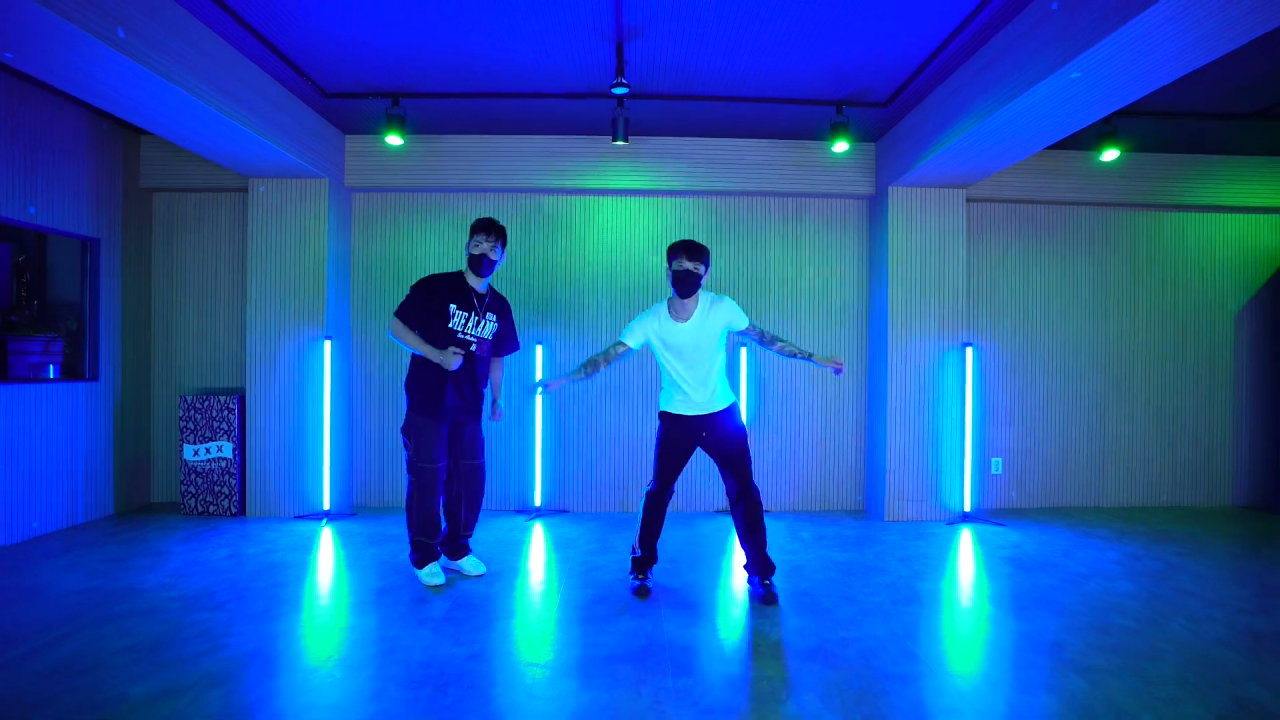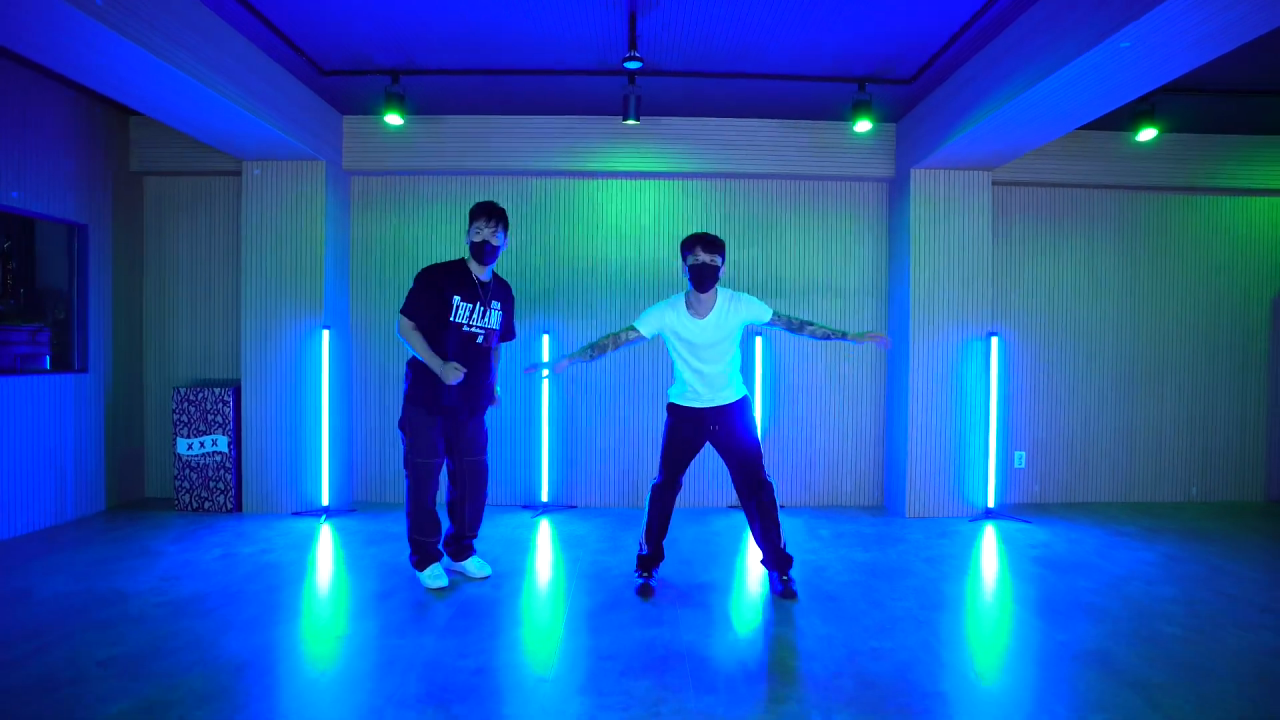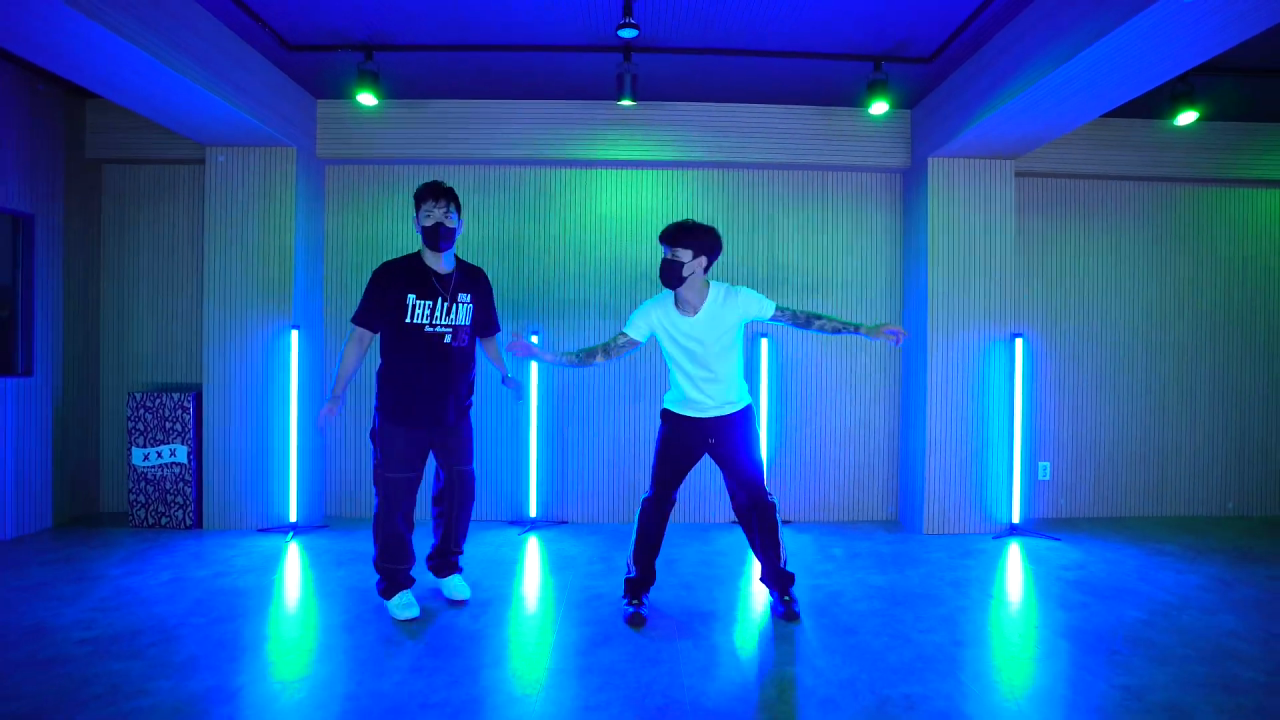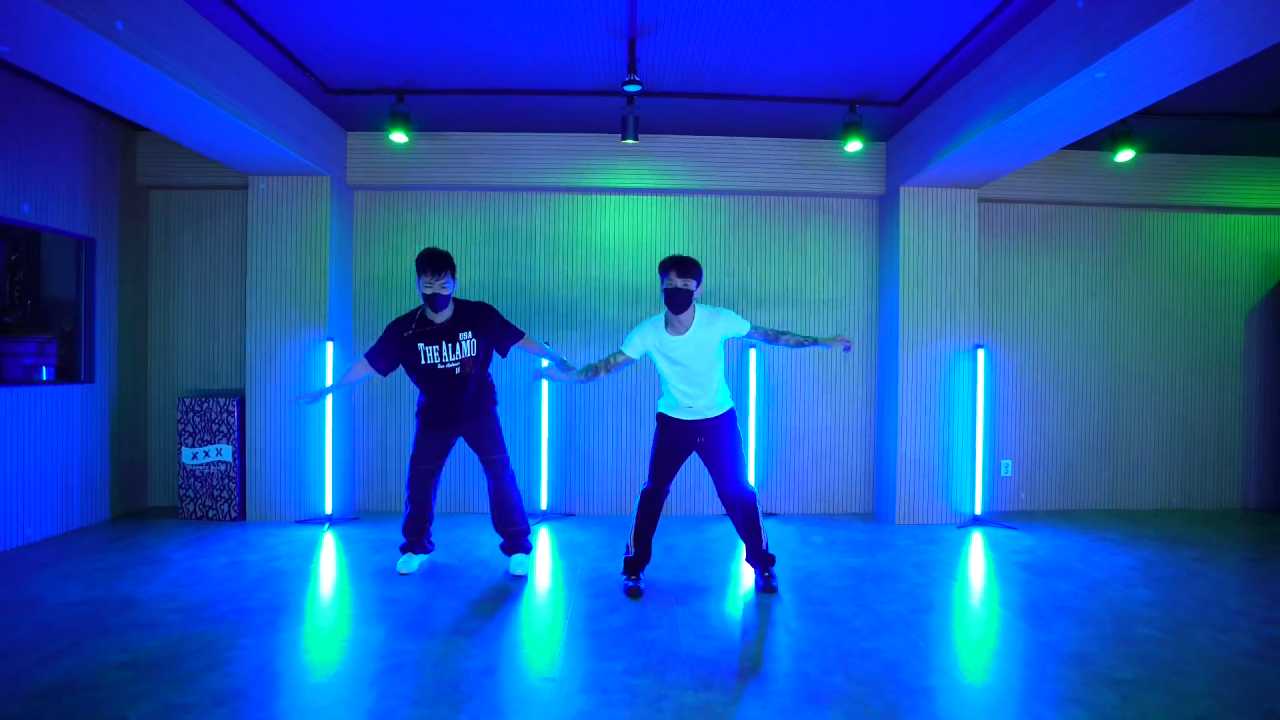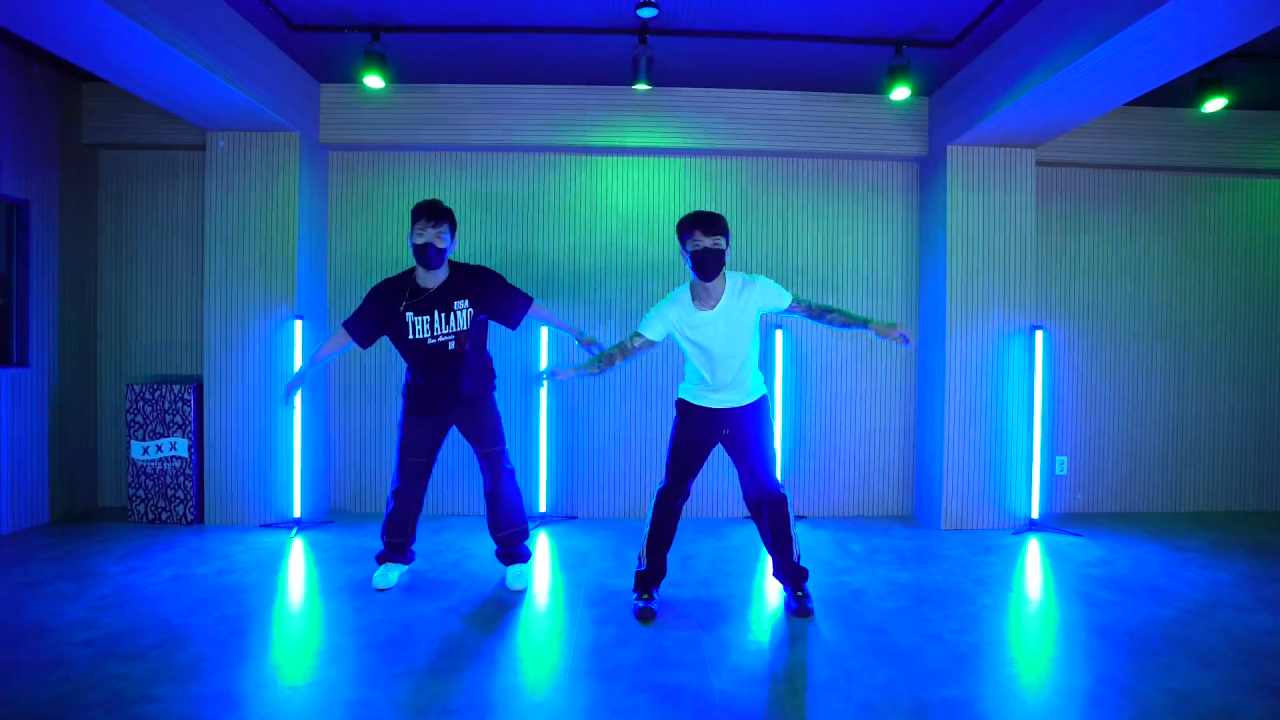
dt=1s
person 1, frame 1
left shoulder: (500, 307)
right shoulder: (434, 287)
right elbow: (398, 327)
left wrist: (496, 401)
right wrist: (437, 356)
left hip: (466, 407)
right hip: (427, 403)
left knee: (470, 479)
right knee: (427, 481)
left ankle: (456, 549)
right ankle: (424, 556)
person 1, frame 2
left shoulder: (502, 292)
right shoulder: (436, 278)
right elbow: (406, 326)
left wrist: (491, 386)
right wrist: (438, 366)
left hip: (470, 401)
right hip: (427, 398)
left knee: (472, 477)
right knee: (423, 479)
left ankle: (460, 551)
right ankle: (425, 558)
person 1, frame 3
left shoulder: (476, 282)
right shoulder: (392, 275)
left elbow: (487, 337)
right elbow: (361, 335)
left wrist: (507, 375)
right wrist: (337, 393)
left hip: (454, 410)
right hip: (400, 412)
left knee: (458, 490)
right knee: (396, 499)
left ankle: (444, 565)
right ankle: (395, 583)
person 1, frame 4
left shoulder: (480, 316)
right shoulder: (405, 328)
left elbow: (519, 340)
right elbow: (370, 363)
left wrist: (553, 358)
right wrist: (331, 389)
left hip: (479, 410)
right hip: (435, 415)
left knee: (500, 474)
right knee: (420, 479)
left ankle: (517, 546)
right ankle: (416, 546)
person 1, frame 5
left shoulder: (478, 281)
right shoulder: (389, 293)
left elbow: (528, 309)
right elbow: (348, 334)
left wrist: (576, 333)
right wrist: (306, 370)
left hip: (474, 395)
right hip: (422, 399)
left knee: (498, 470)
right knee: (408, 477)
left ankle: (513, 555)
right ankle: (394, 555)
person 2, frame 1
left shoulder: (722, 309)
right shoulder: (651, 321)
left elbow: (763, 339)
right elbow: (609, 354)
left wrist: (813, 358)
right wrist: (564, 379)
left hip: (721, 415)
right hip: (677, 417)
left knee: (745, 490)
right knee: (659, 491)
left ankle: (759, 571)
right ankle: (641, 567)
person 2, frame 2
left shoulder: (741, 306)
right shoulder: (666, 312)
left elbow: (793, 325)
right elbow: (617, 338)
left wrist: (850, 336)
right wrist: (567, 360)
left hip: (732, 409)
right hip: (685, 411)
left knee: (756, 485)
right knee: (665, 485)
left ankle: (778, 567)
right ankle: (647, 566)
person 2, frame 3
left shoulder: (737, 301)
right shoulder: (654, 312)
left elbow: (797, 319)
right elbow: (607, 350)
left wrist: (864, 330)
right wrist: (548, 356)
left hip: (733, 418)
right hip: (681, 419)
left knee: (754, 501)
right knee: (657, 501)
left ankle: (780, 586)
right ankle: (636, 590)
person 2, frame 4
left shoulder: (719, 321)
right shoulder: (647, 332)
left elbow: (768, 336)
right elbow: (608, 364)
left wrist: (822, 341)
right wrist: (565, 375)
left hip: (719, 420)
right hip: (673, 421)
left knee: (737, 492)
right knee: (653, 491)
left ankle: (762, 563)
right ankle: (634, 567)
person 2, frame 5
left shoulder: (753, 290)
right shoulder: (671, 307)
left elbow: (812, 311)
right elbow: (626, 347)
left wrist: (872, 326)
right wrist: (576, 370)
left hip: (748, 409)
right hip: (695, 409)
left knee: (766, 494)
right knee: (671, 492)
left ankle: (793, 582)
right ankle: (646, 585)
